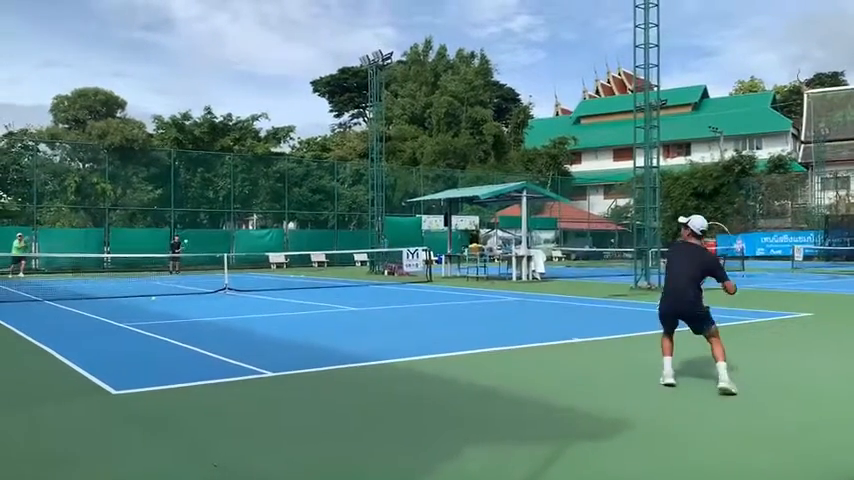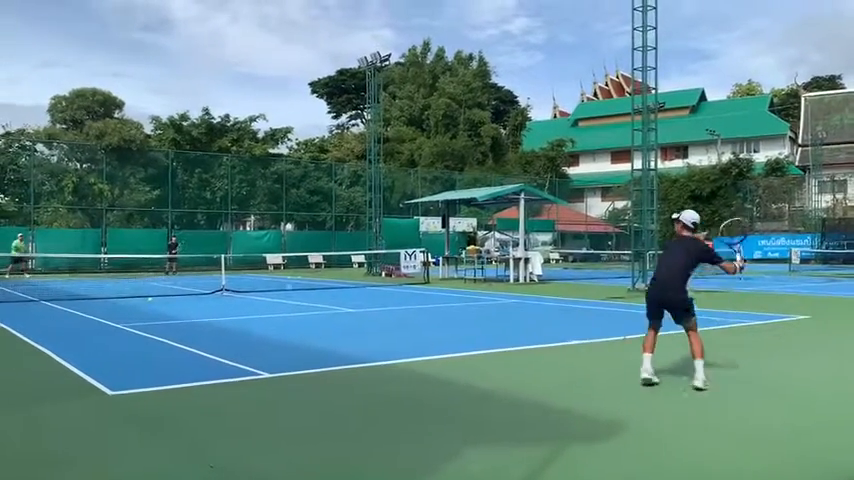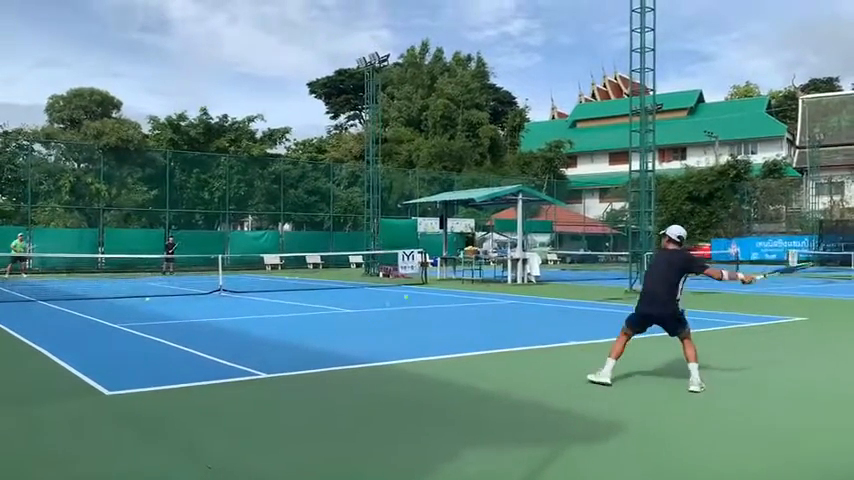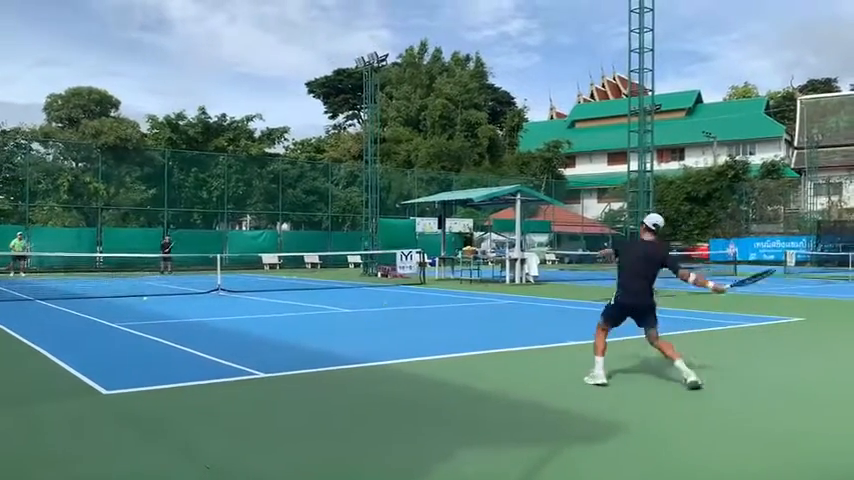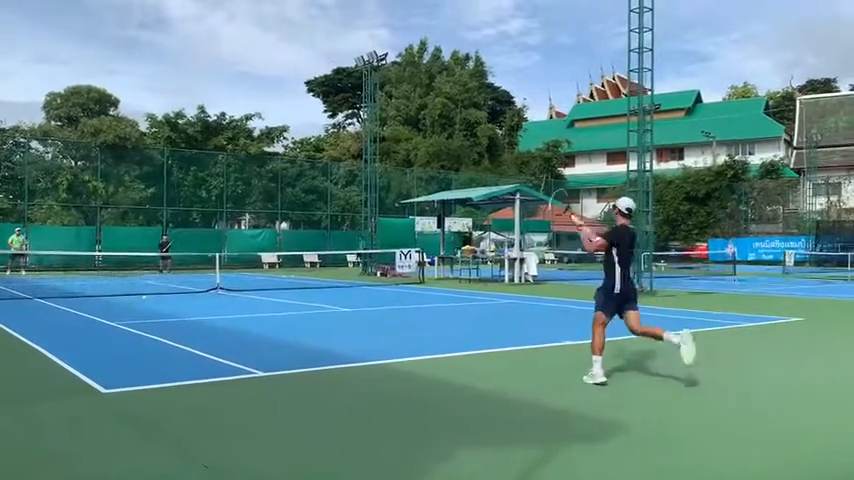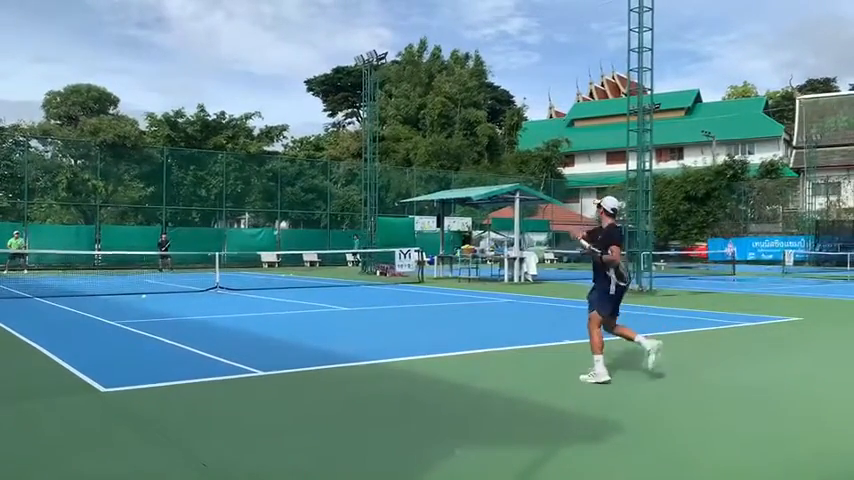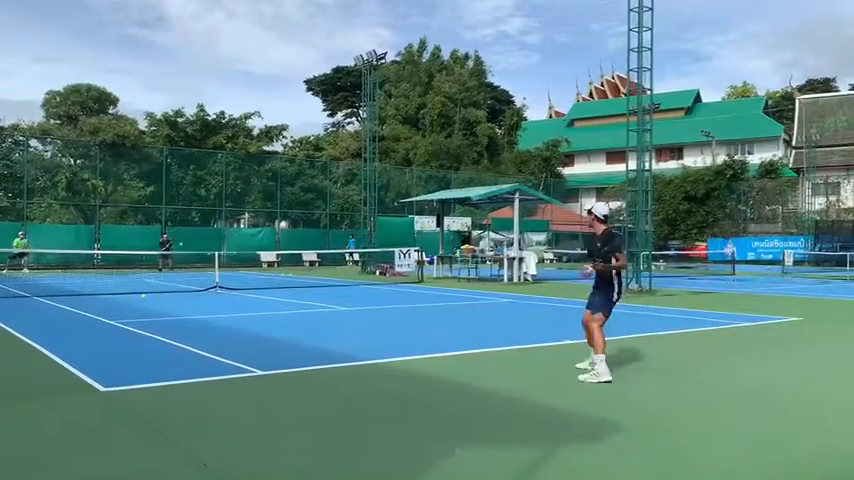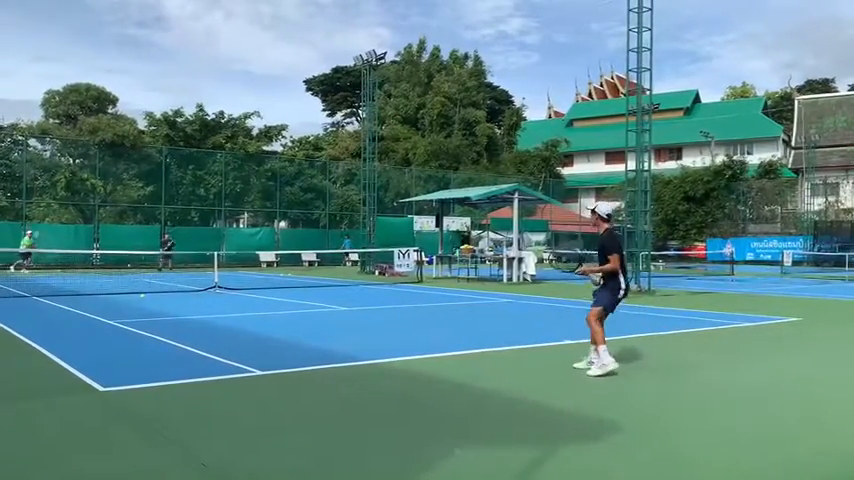
dt=0.2s
person 1, frame 1
left shoulder: (674, 248)
right shoulder: (709, 258)
right elbow: (731, 289)
left hip: (667, 305)
right hip: (692, 306)
left knee: (667, 335)
right knee: (714, 338)
left ankle: (667, 373)
right ankle: (724, 378)
person 1, frame 2
left shoulder: (672, 243)
right shoulder: (701, 247)
right elbow: (730, 269)
right wrist: (739, 265)
left hip: (654, 293)
right hip: (677, 295)
left knee: (652, 329)
right knee: (692, 333)
left ankle: (647, 369)
right ankle: (699, 376)
person 1, frame 3
left shoulder: (657, 256)
right shoulder: (685, 258)
right elbow: (715, 274)
right wrist: (740, 276)
left hip: (644, 307)
right hip: (668, 310)
left knee: (624, 335)
right knee: (686, 339)
left ankle: (605, 373)
right ankle: (695, 380)
person 1, frame 4
left shoulder: (627, 245)
right shoulder: (661, 252)
left elbow: (607, 253)
right elbow: (685, 276)
right wrist: (711, 285)
left hip: (622, 299)
right hip: (645, 302)
left knee: (601, 330)
right knee: (656, 340)
left ankle: (598, 373)
right ankle: (687, 373)
person 1, frame 5
left shoulder: (617, 232)
right shoulder: (629, 233)
left elbow: (591, 248)
left wrist: (583, 231)
left hip: (614, 286)
right hip: (627, 287)
left knee: (598, 325)
right knee: (636, 327)
left ankle: (597, 372)
right ankle: (677, 339)
person 1, frame 6
left shoulder: (613, 231)
right shoulder: (600, 231)
left elbow: (616, 259)
right elbow: (582, 237)
left wrist: (600, 257)
right wrist: (581, 237)
left hip: (609, 284)
right hip: (607, 285)
left knee: (594, 324)
right knee: (611, 326)
left ankle: (599, 371)
right ankle: (648, 344)
person 1, frame 7
left shoulder: (612, 237)
right shoulder: (596, 238)
left elbow: (623, 263)
left wrist: (605, 266)
right wrist: (591, 268)
left hip: (610, 288)
right hip: (600, 287)
left knee: (595, 324)
right knee: (587, 321)
left ankle: (601, 371)
right ankle: (595, 360)
person 1, frame 8
left shoulder: (609, 237)
right shoulder: (605, 236)
left elbow: (615, 266)
left wrist: (591, 270)
right wrist: (592, 270)
left hip: (616, 286)
right hip: (609, 285)
left knee: (593, 318)
right knee: (595, 319)
left ankle: (606, 361)
right ankle: (593, 359)
